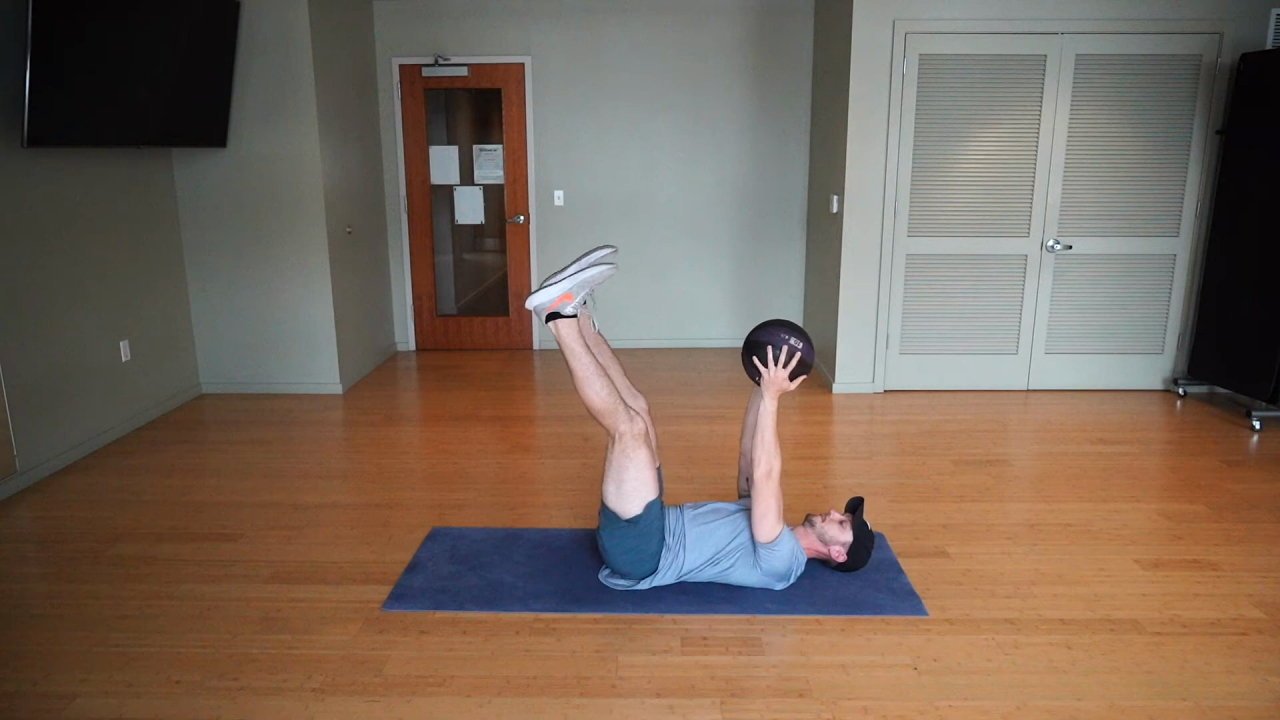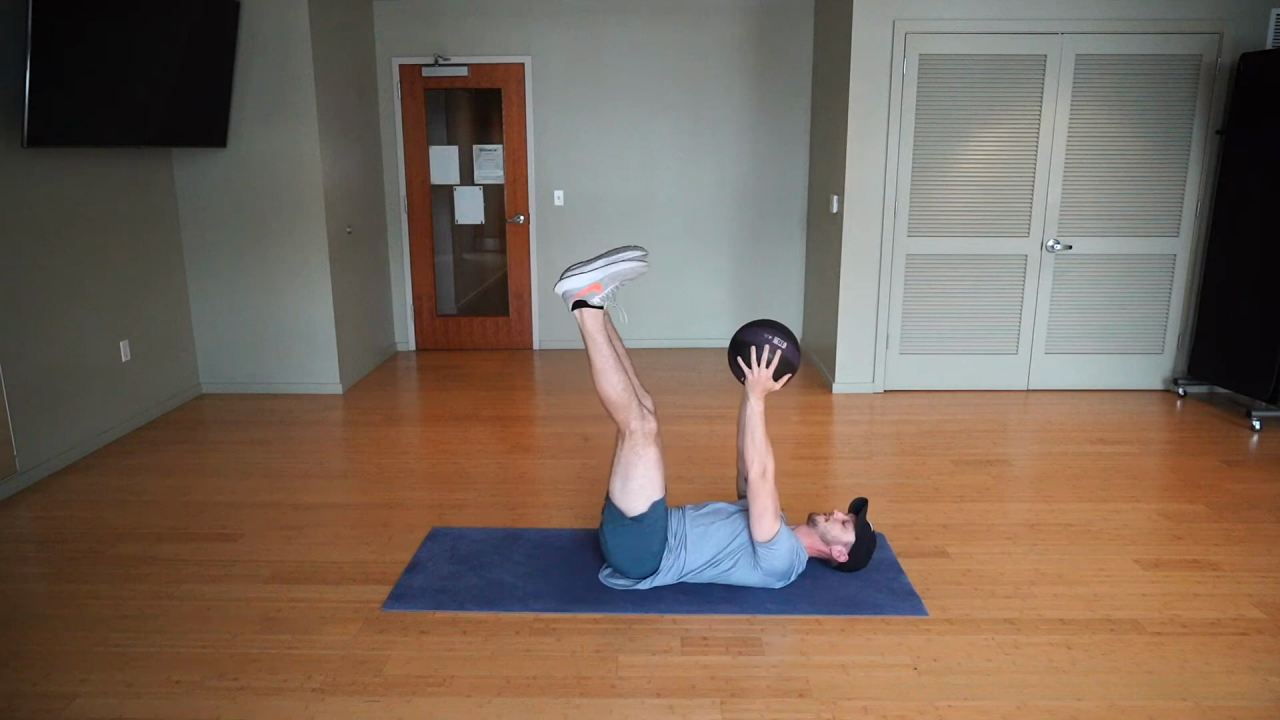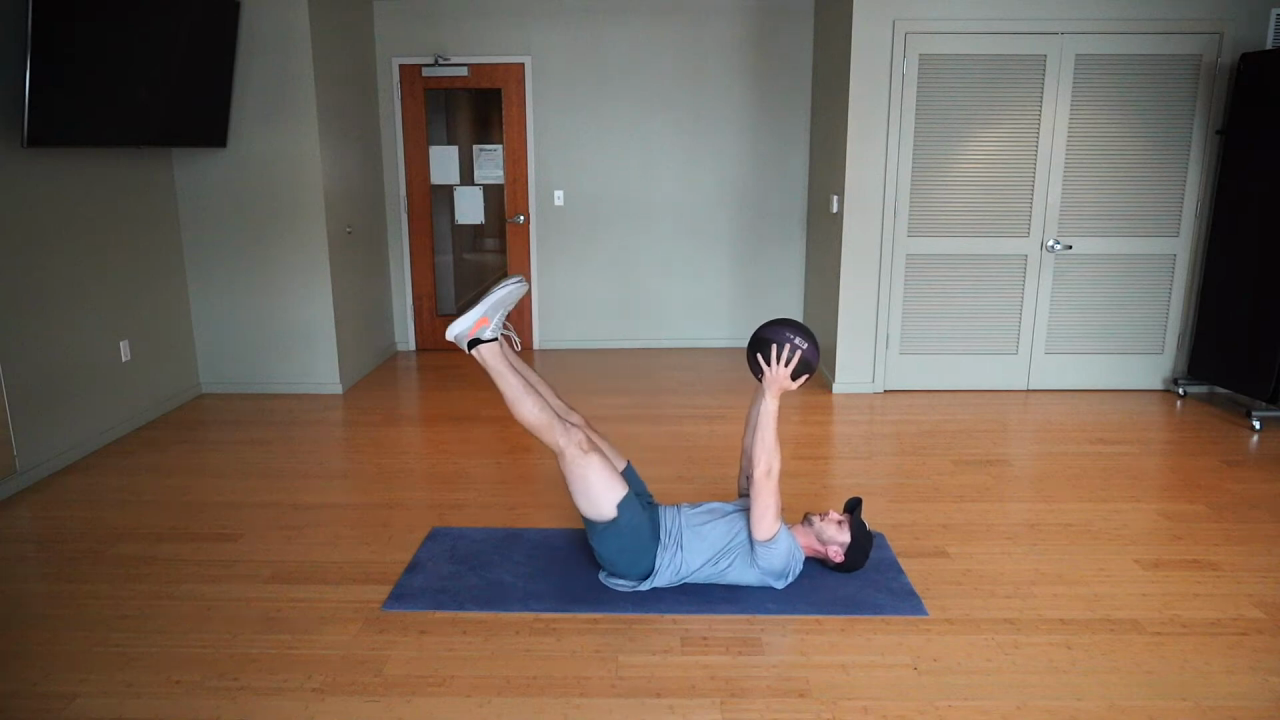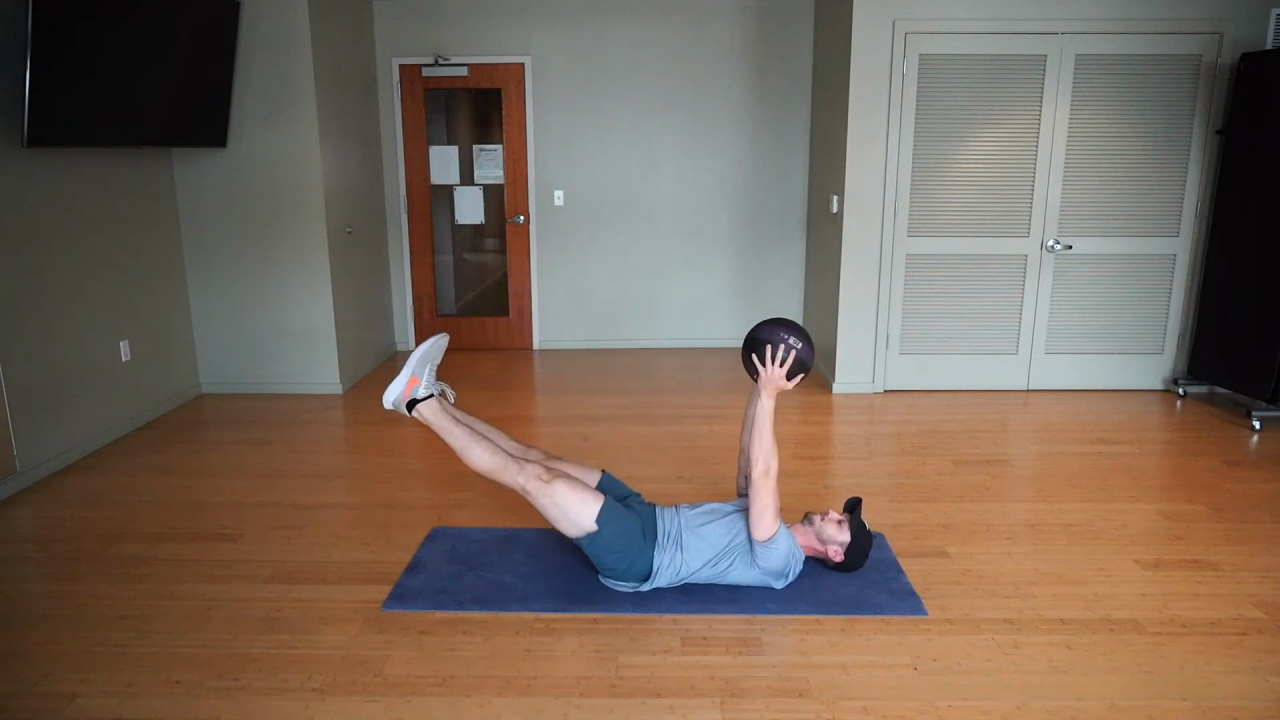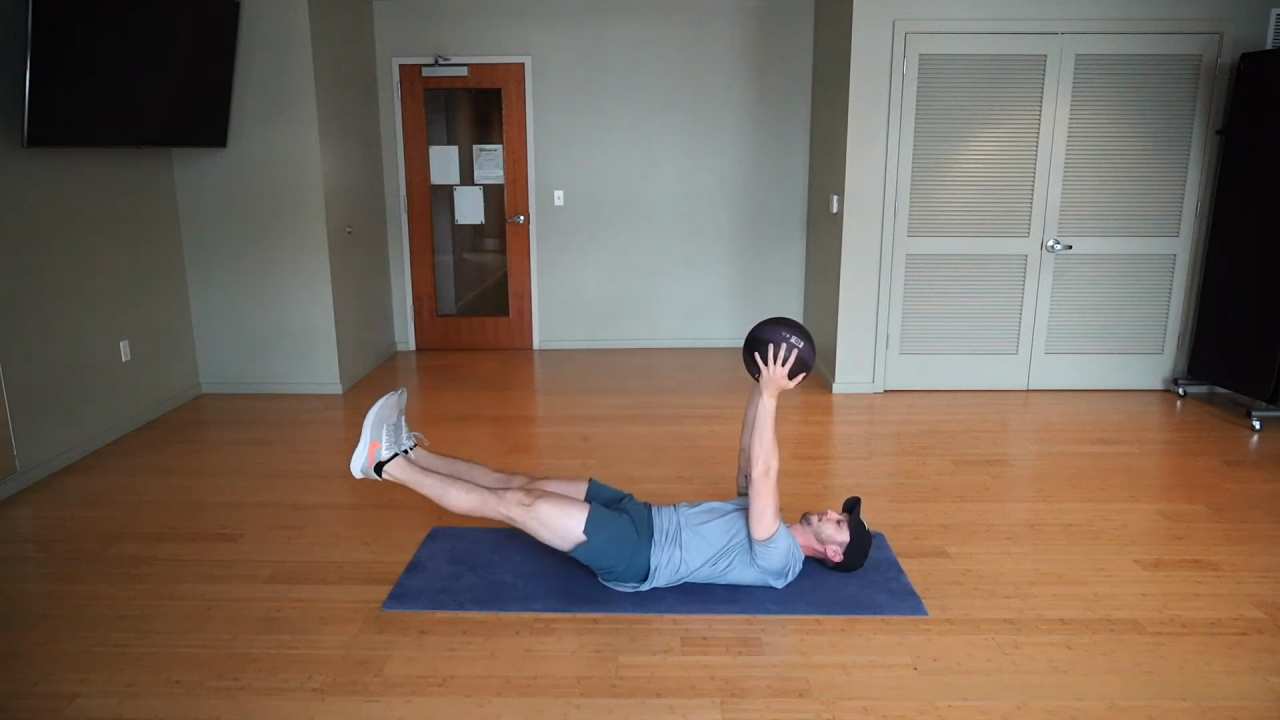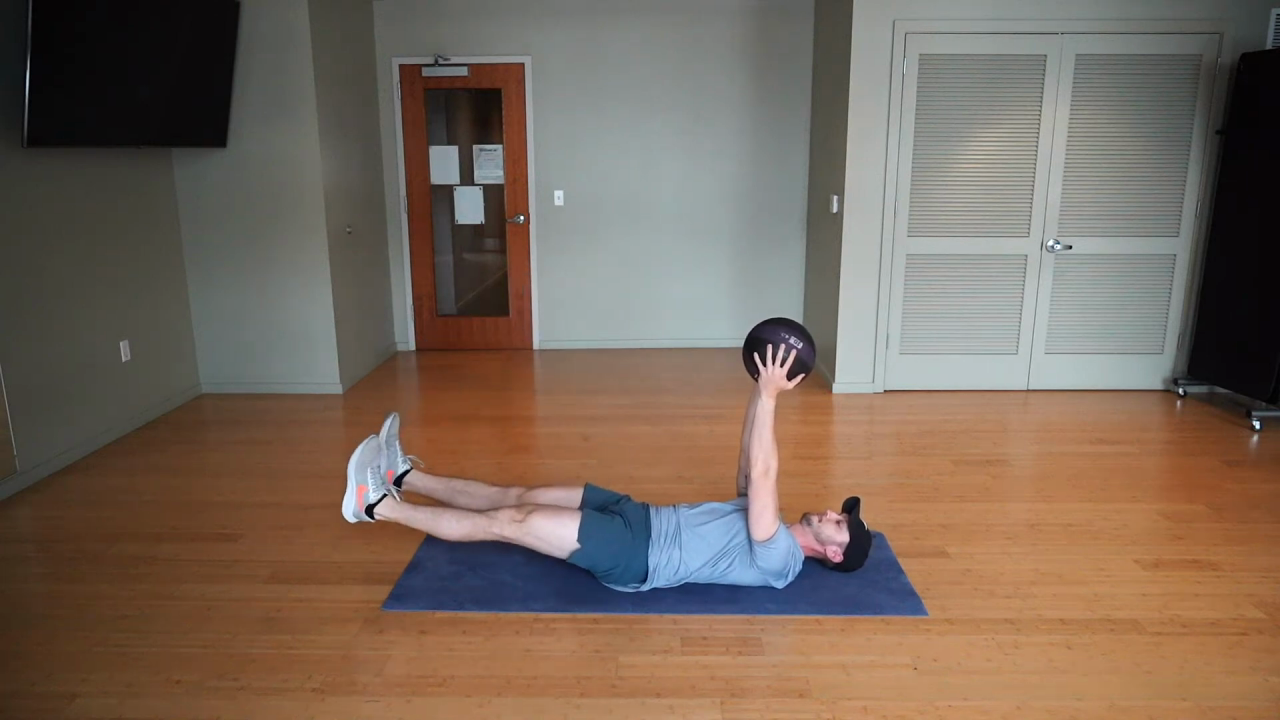
dt=0.5s
person 1, frame 1
left shoulder: (781, 560)
right shoulder: (773, 528)
left elbow: (765, 475)
right elbow: (749, 463)
left wrist: (771, 397)
right wrist: (763, 391)
left hip: (637, 552)
right hip: (656, 529)
left knee: (628, 426)
right knee: (635, 408)
left ankle: (562, 318)
right ankle: (575, 315)
person 1, frame 2
left shoulder: (782, 558)
right shoulder: (775, 527)
left elbow: (760, 475)
right elbow: (747, 467)
left wrist: (756, 397)
right wrist: (752, 392)
left hip: (637, 552)
right hip: (646, 534)
left knee: (640, 425)
right knee: (641, 412)
left ankle: (588, 304)
right ankle: (593, 305)
person 1, frame 3
left shoulder: (780, 559)
right shoulder: (769, 535)
left elbow: (764, 475)
right elbow: (750, 468)
left wrist: (772, 397)
right wrist: (765, 392)
left hip: (638, 555)
right hip: (652, 524)
left knee: (571, 440)
right knee: (577, 427)
left ankle: (485, 344)
right ankle: (496, 345)
person 1, frame 4
left shoulder: (780, 559)
right shoulder: (771, 529)
left elbow: (764, 475)
right elbow: (749, 468)
left wrist: (769, 397)
right wrist: (760, 391)
left hip: (637, 554)
right hip: (646, 521)
left knee: (530, 475)
right knee: (538, 459)
left ankle: (422, 404)
right ankle: (435, 404)
person 1, frame 5
left shoulder: (778, 559)
right shoulder: (770, 527)
left elbow: (763, 475)
right elbow: (749, 464)
left wrist: (770, 397)
right wrist: (761, 392)
left hip: (636, 554)
right hip: (641, 519)
left knee: (514, 503)
right knee: (523, 485)
left ankle: (390, 465)
right ankle: (407, 455)
person 1, frame 6
left shoulder: (777, 560)
right shoulder: (768, 527)
left elbow: (763, 475)
right elbow: (748, 465)
left wrist: (769, 397)
right wrist: (760, 392)
left hip: (634, 555)
right hip: (639, 519)
left knee: (508, 522)
right knee: (519, 496)
left ankle: (380, 506)
right ankle: (405, 476)
